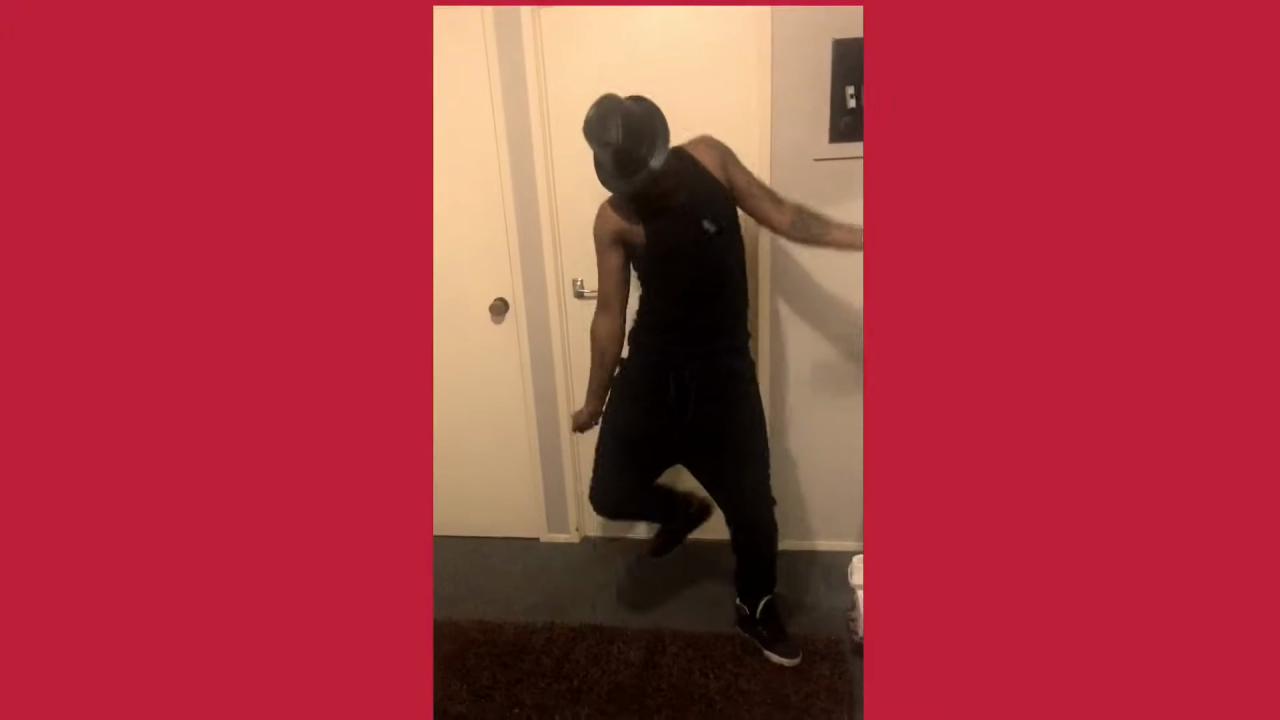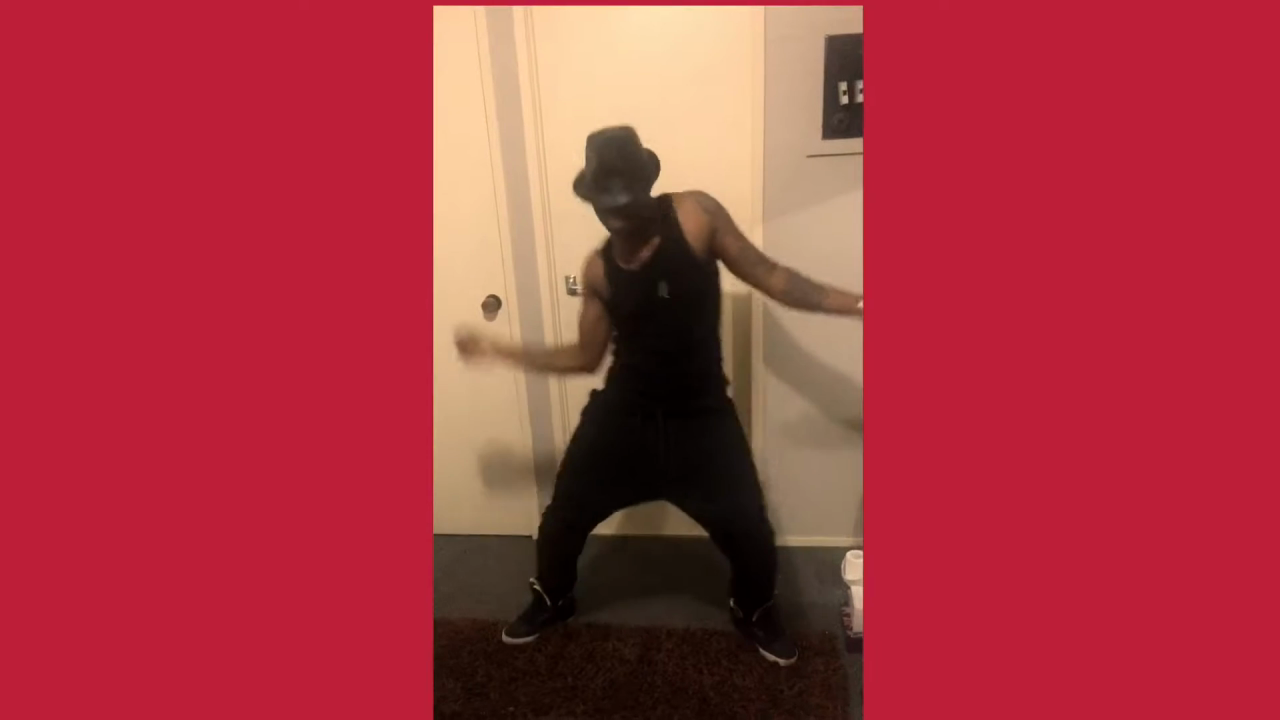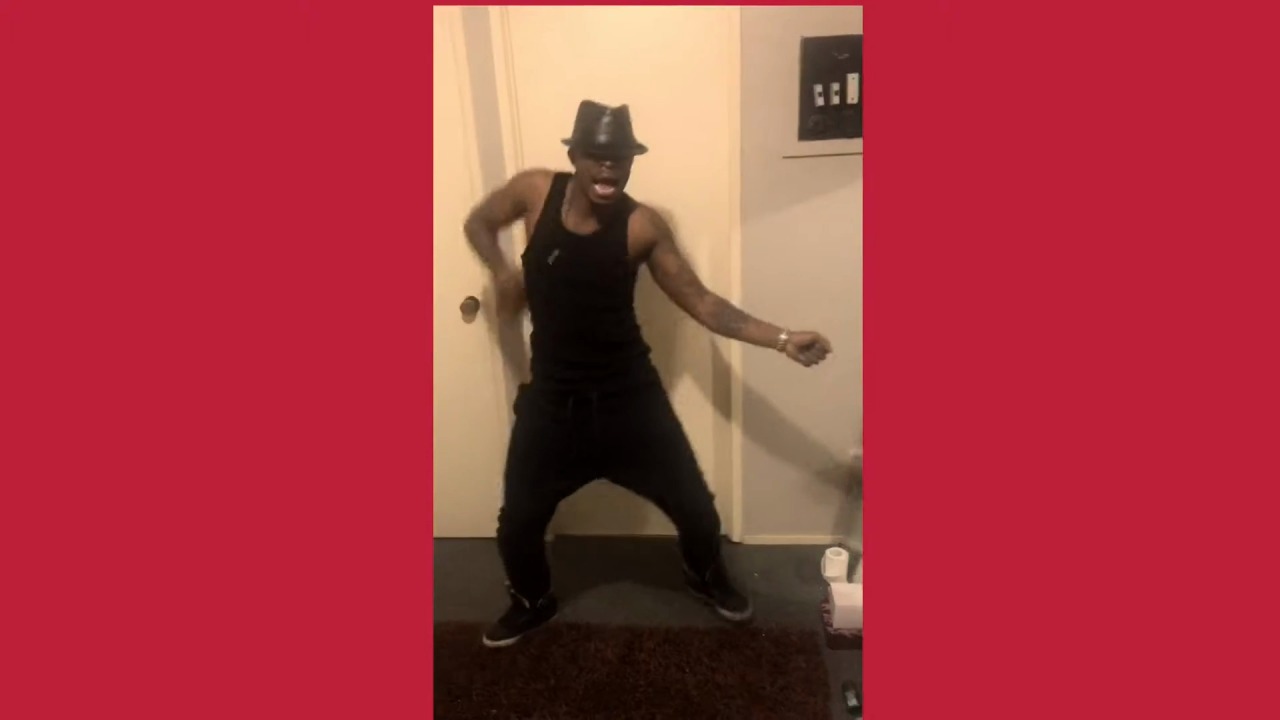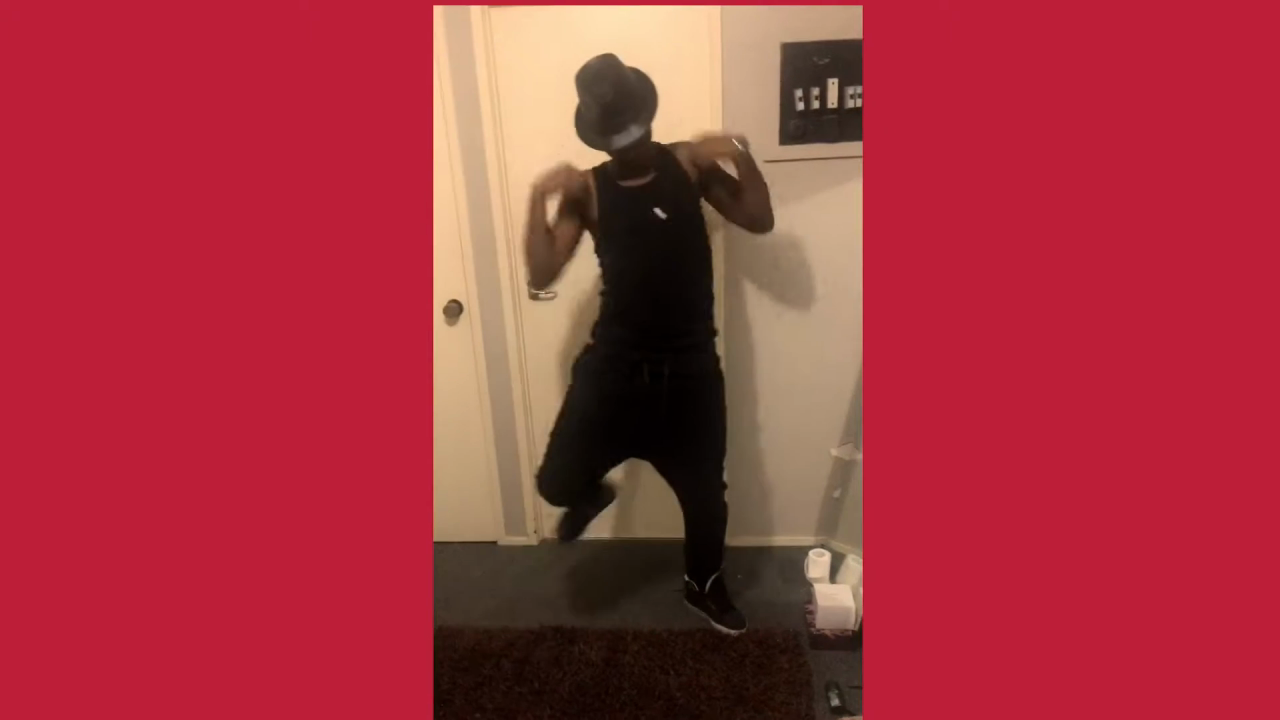
dt=0.5s
person 1, frame 1
left shoulder: (709, 158)
right shoulder: (615, 220)
left elbow: (782, 217)
right elbow: (609, 312)
left wrist: (865, 238)
right wrist: (594, 399)
left hip: (725, 379)
right hip: (649, 379)
left knee: (752, 509)
right knee: (610, 494)
left ankle: (757, 610)
right ankle: (681, 511)
person 1, frame 2
left shoulder: (697, 215)
right shoulder: (599, 268)
left elbow: (768, 277)
right elbow: (585, 356)
left wrist: (858, 304)
right wrist: (499, 350)
left hip: (702, 417)
right hip: (623, 415)
left knee: (751, 536)
right knee: (563, 519)
left ankle: (754, 612)
right ankle: (552, 600)
person 1, frame 3
left shoulder: (643, 225)
right shoulder: (535, 192)
left elbow: (700, 303)
right elbow: (477, 221)
left wrist: (782, 338)
right wrist: (503, 271)
left hip: (628, 392)
right hip: (552, 395)
left knee: (694, 504)
right knee: (519, 521)
left ankle: (708, 573)
right ankle: (532, 602)
person 1, frame 4
left shoulder: (688, 162)
right shoulder: (585, 188)
left elbow: (760, 220)
right elbow: (541, 275)
left wrist: (738, 152)
right wrist: (539, 197)
left hip: (691, 366)
right hip: (614, 363)
left knee: (705, 492)
right knee: (559, 480)
left ankle: (704, 584)
right ankle: (591, 493)
